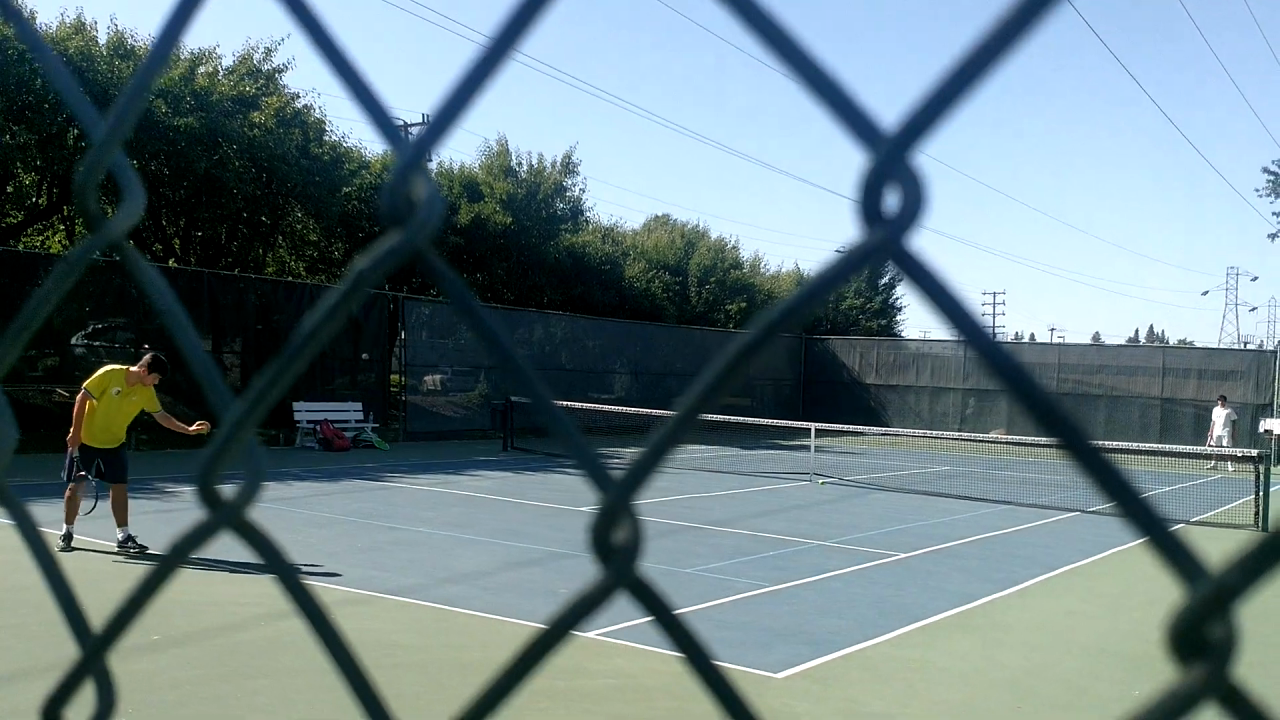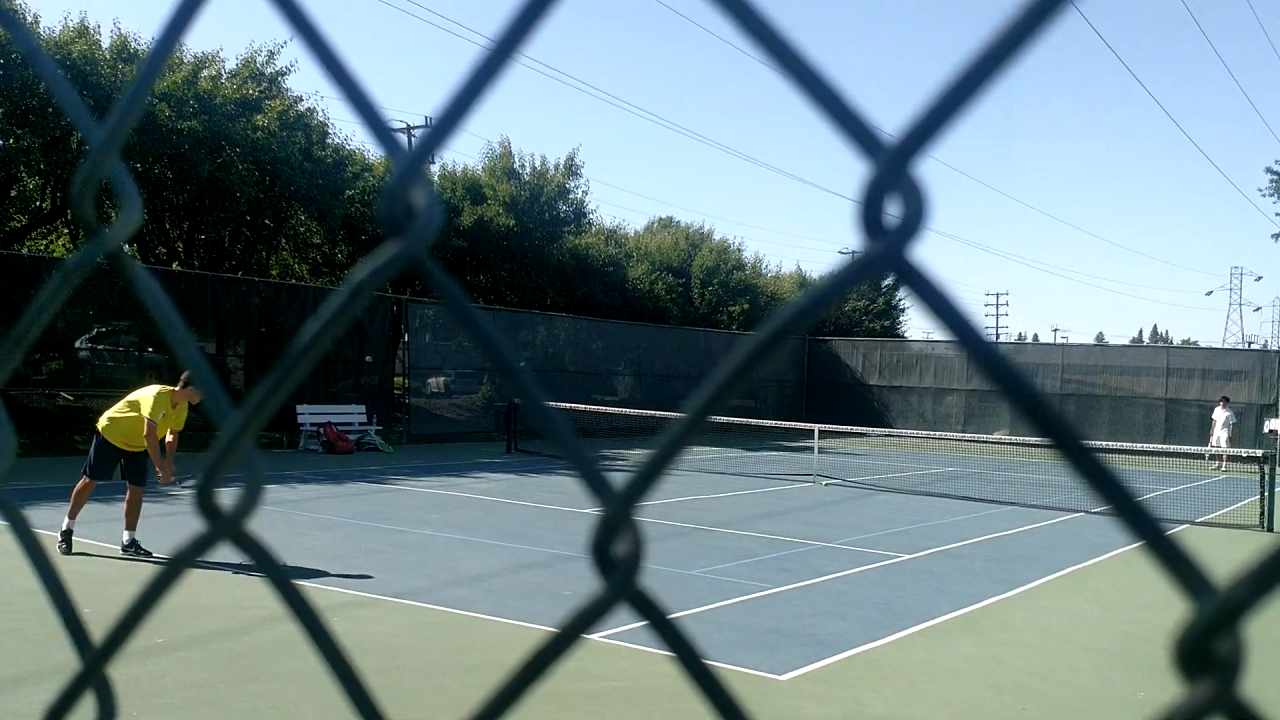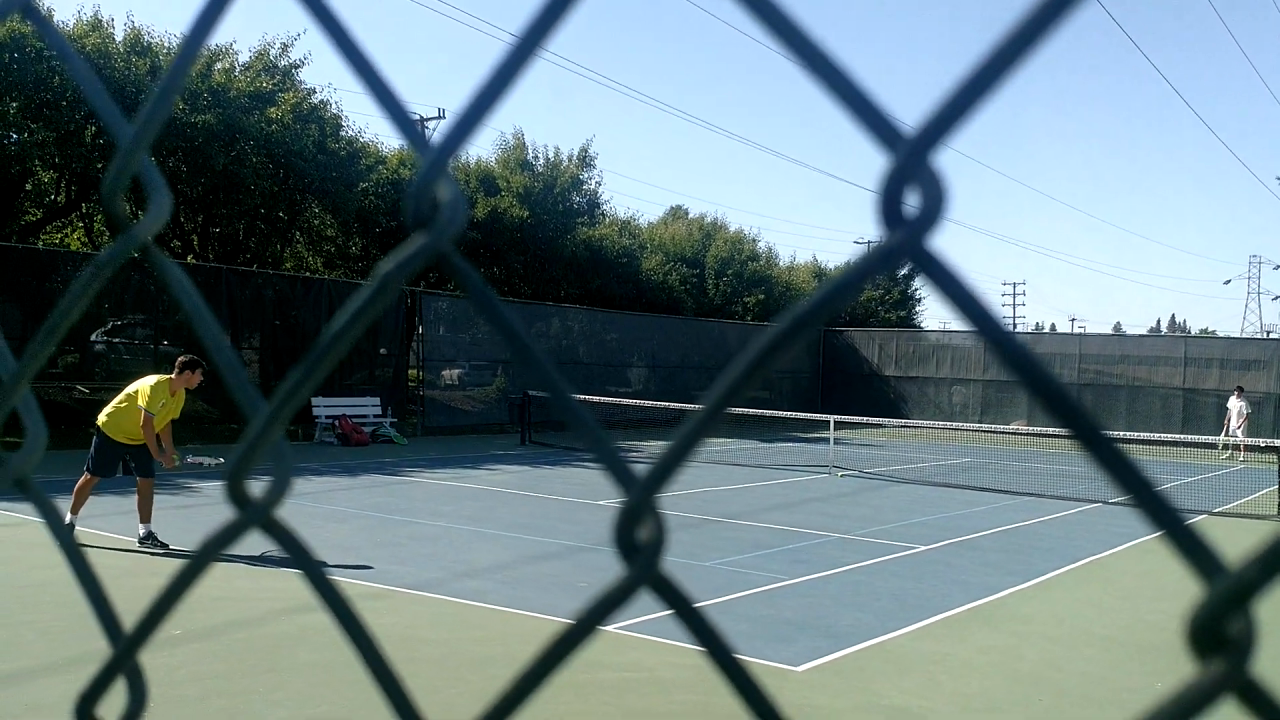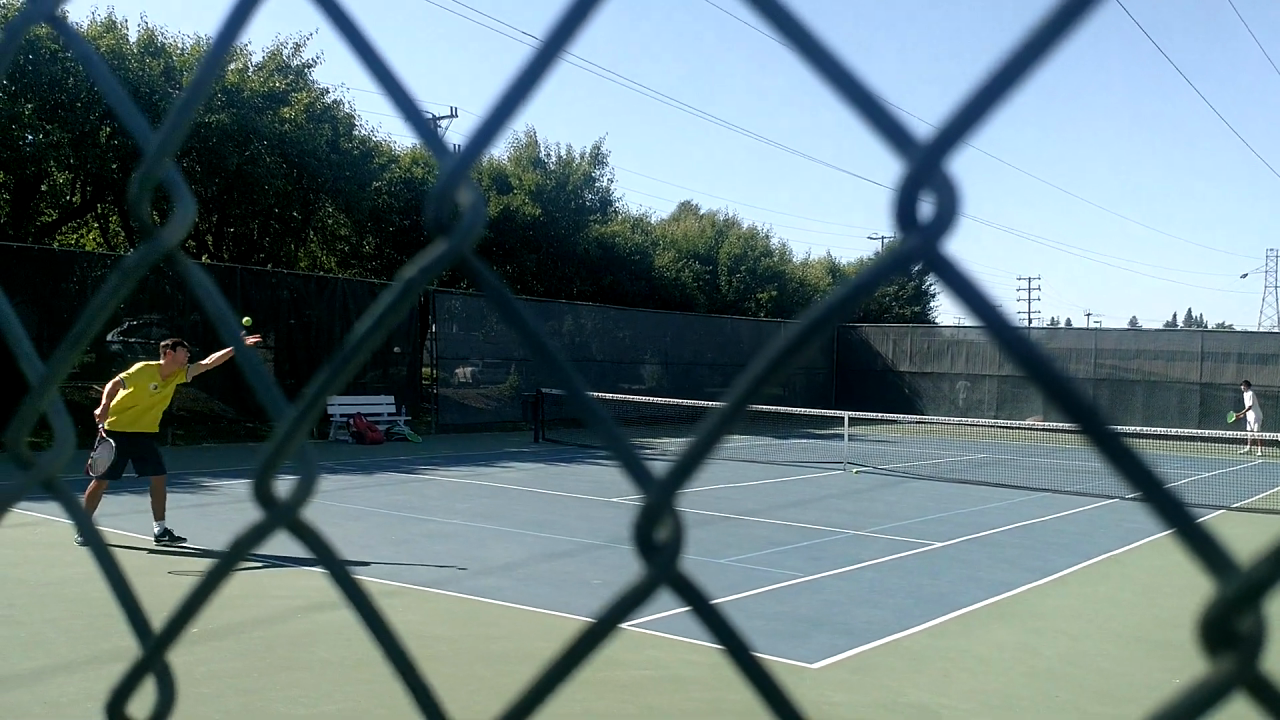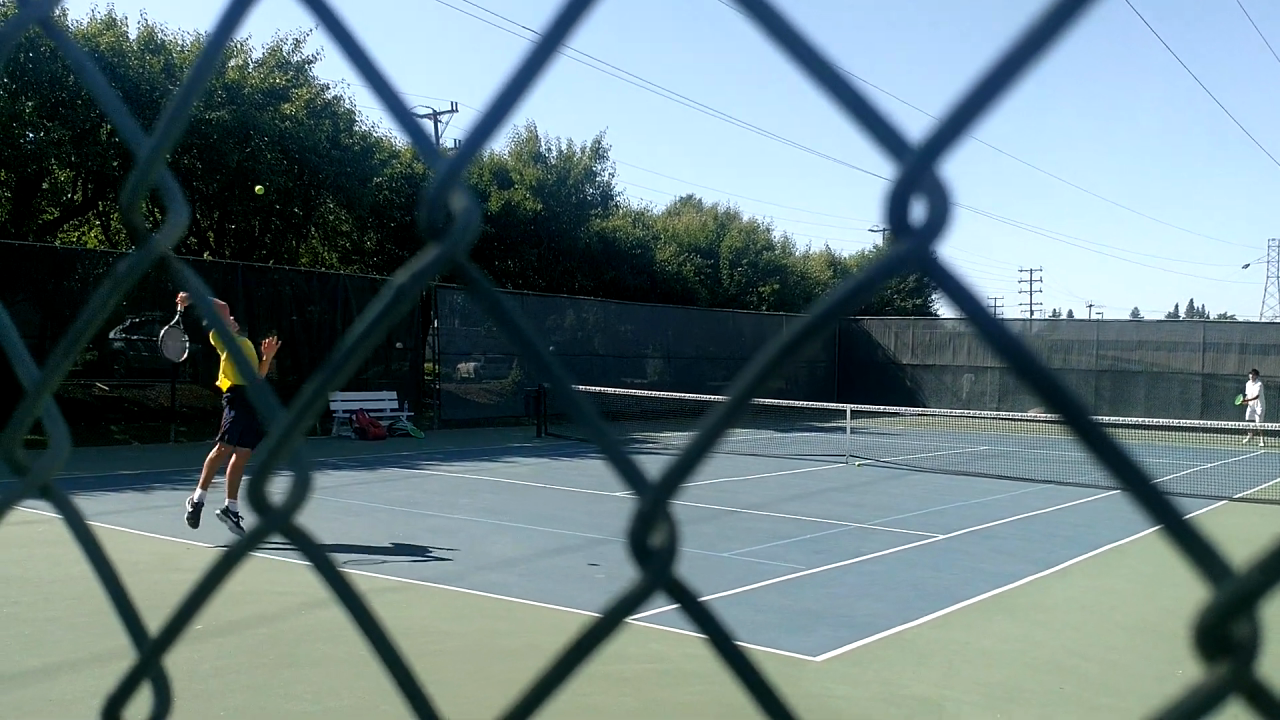
dt=0.7s
person 1, frame 1
left shoulder: (146, 391)
right shoulder: (109, 374)
left elbow: (161, 416)
right elbow: (82, 399)
left wrist: (188, 429)
right wrist: (75, 433)
left hip: (114, 442)
right hip: (85, 439)
left knee: (119, 486)
right knee: (75, 486)
left ankle: (124, 537)
right ankle: (67, 533)
person 1, frame 2
left shoulder: (182, 407)
right shoulder: (157, 396)
left elbow: (172, 433)
right elbow: (149, 435)
left wrist: (170, 461)
right wrist: (161, 468)
left hip: (137, 446)
right hip: (110, 435)
left knee: (137, 489)
right knee: (89, 481)
left ankle: (128, 541)
right ankle: (67, 529)
person 1, frame 3
left shoulder: (179, 395)
right shoulder: (154, 387)
left elbow: (165, 422)
right elbow: (146, 425)
left wrist: (170, 451)
right wrist: (158, 455)
left hip: (138, 439)
right hip: (111, 431)
left knee: (147, 481)
right knee: (91, 477)
left ankle: (145, 533)
right ankle: (69, 523)
person 1, frame 4
left shoulder: (176, 375)
right shoulder: (142, 370)
left elbow: (209, 362)
right elbow: (114, 384)
right wrist: (104, 407)
left hip: (146, 434)
right hip: (117, 431)
left knee: (159, 479)
right knee: (102, 481)
left ankle: (161, 530)
person 1, frame 5
left shoulder: (244, 343)
right shoulder: (222, 337)
left elbow: (259, 374)
right elbow: (223, 308)
left wrist: (268, 357)
right wrist: (192, 299)
left hip: (253, 398)
right hip: (238, 395)
left knee: (242, 454)
right knee: (225, 448)
left ankle: (230, 508)
right ankle: (198, 498)
